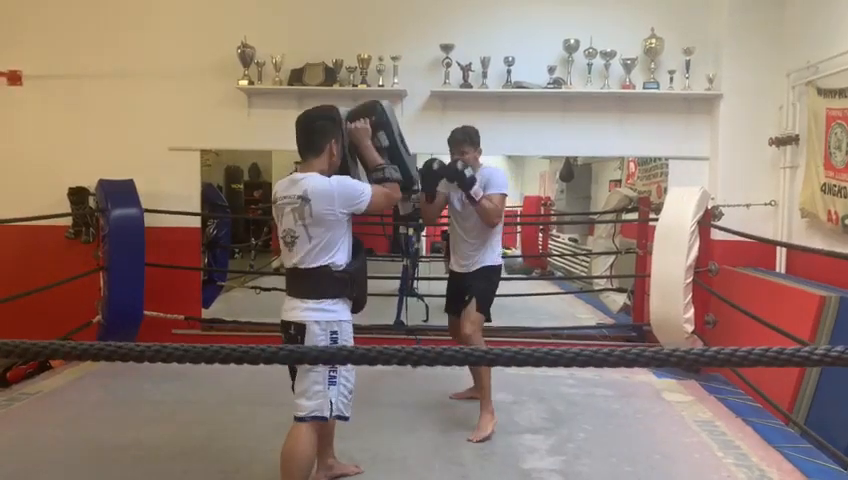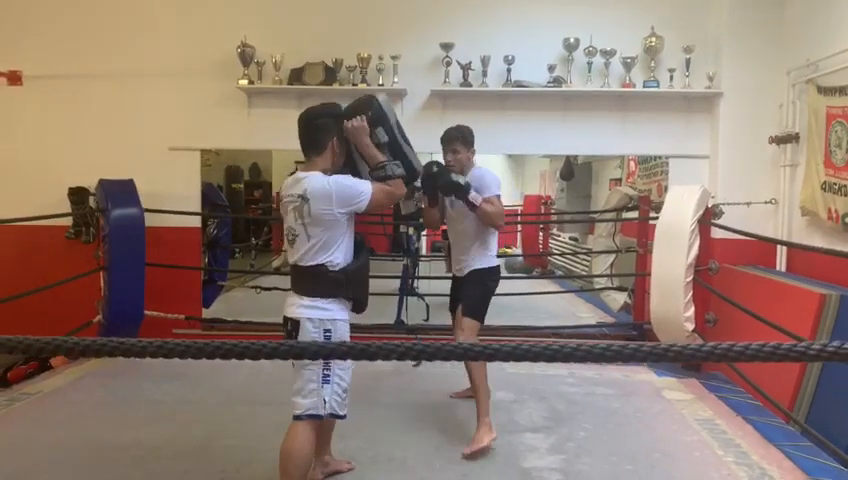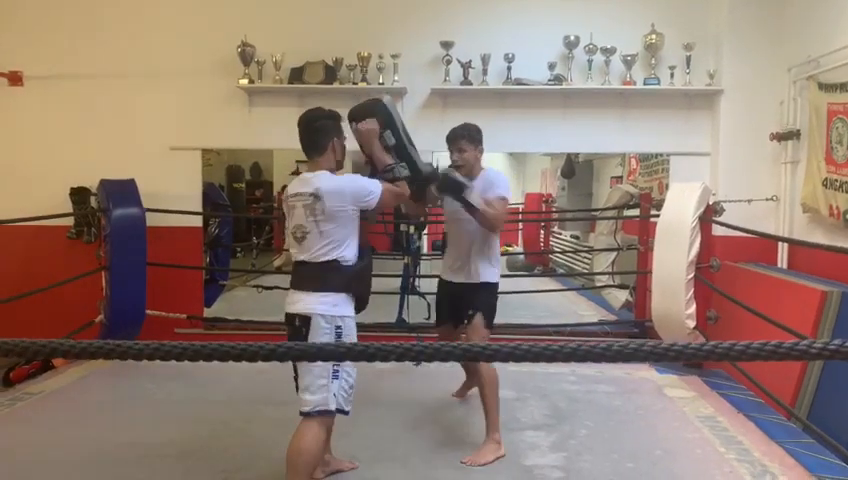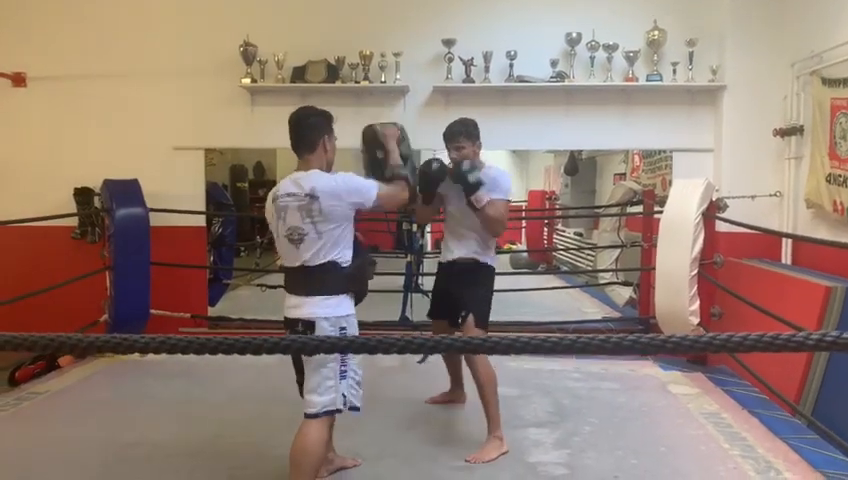
dt=0.2s
person 1, frame 1
left shoulder: (283, 189)
right shoulder: (334, 189)
right elbow: (392, 194)
right wrist: (364, 144)
left hip: (302, 310)
right hip: (324, 315)
left knee: (323, 400)
right knee: (311, 413)
person 1, frame 2
left shoulder: (294, 186)
right shoulder: (334, 188)
right elbow: (396, 189)
right wrist: (362, 141)
left hip: (313, 308)
right hip: (320, 313)
left knee: (327, 398)
right knee: (311, 413)
person 1, frame 3
left shoulder: (293, 190)
right shoulder: (347, 186)
right elbow: (402, 192)
right wrist: (374, 146)
left hip: (301, 304)
right hip: (328, 309)
left knee: (328, 395)
right knee: (317, 409)
person 1, frame 4
left shoulder: (277, 194)
right shoulder: (340, 185)
right elbow: (400, 195)
right wrist: (391, 149)
left hip: (299, 306)
right hip: (329, 309)
left knee: (325, 394)
right knee: (321, 408)
person 2, frame 1
left shoulder: (493, 176)
right shoulder: (449, 178)
left elbow: (494, 218)
right elbow: (429, 219)
left wrist: (471, 187)
right wrist: (429, 188)
left hip: (486, 266)
right hip: (459, 267)
left knee: (470, 331)
right knee: (457, 330)
left ankle: (487, 412)
right ankle: (478, 386)
person 2, frame 2
left shoulder: (485, 176)
right shoulder: (450, 182)
left elbow: (493, 220)
right elbow: (435, 223)
left wrist: (466, 191)
right wrist: (431, 192)
left hip: (482, 269)
right hip: (461, 270)
left knee: (464, 338)
right knee: (458, 335)
left ankle: (485, 427)
right ankle: (477, 384)
person 2, frame 3
left shoulder: (495, 180)
right shoulder: (447, 179)
left elbow: (495, 224)
right elbow: (417, 206)
left wrist: (465, 196)
left hip: (481, 280)
right hip: (450, 276)
left knee: (478, 348)
right knee: (446, 337)
left ankle: (494, 440)
right ankle: (472, 379)
person 2, frame 4
left shoulder: (496, 177)
right shoulder: (446, 175)
left elbow: (498, 226)
right elbow: (423, 218)
left wrist: (474, 191)
right wrist: (426, 190)
left hip: (476, 269)
right hip: (448, 265)
right knee: (442, 334)
left ankle: (496, 436)
right ankle: (456, 390)
